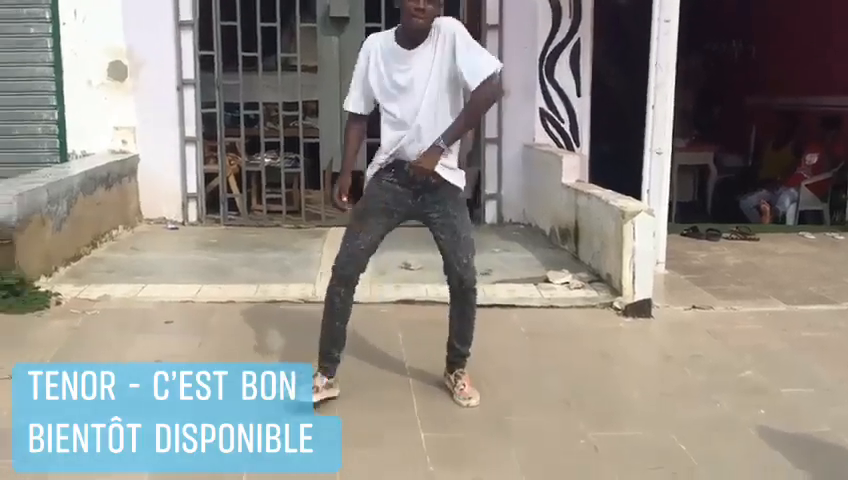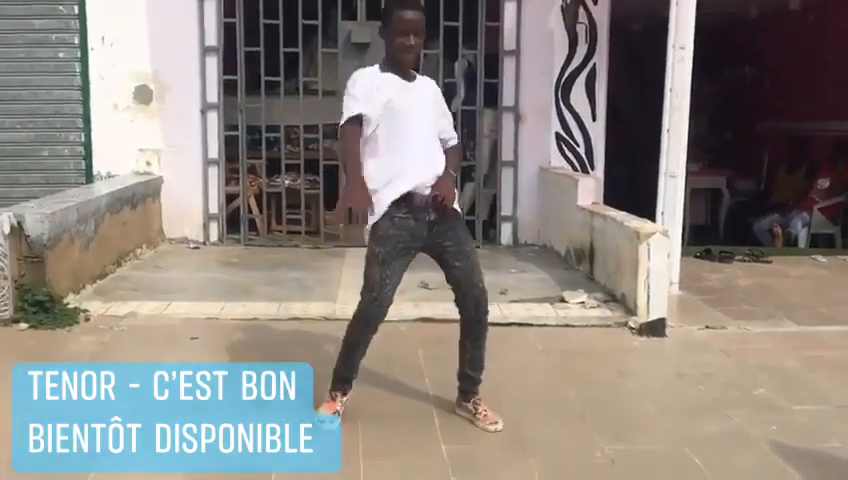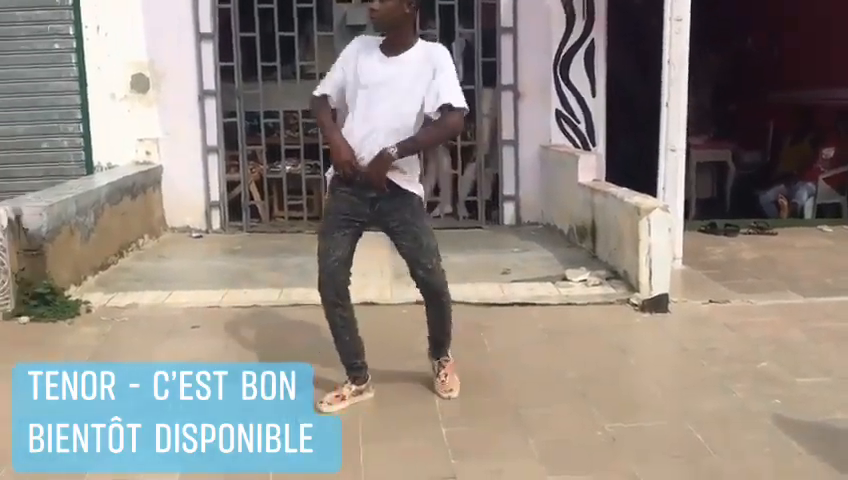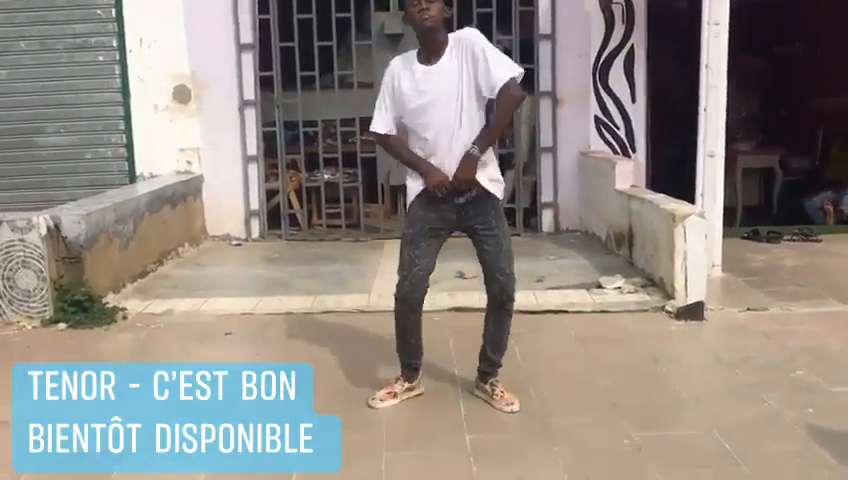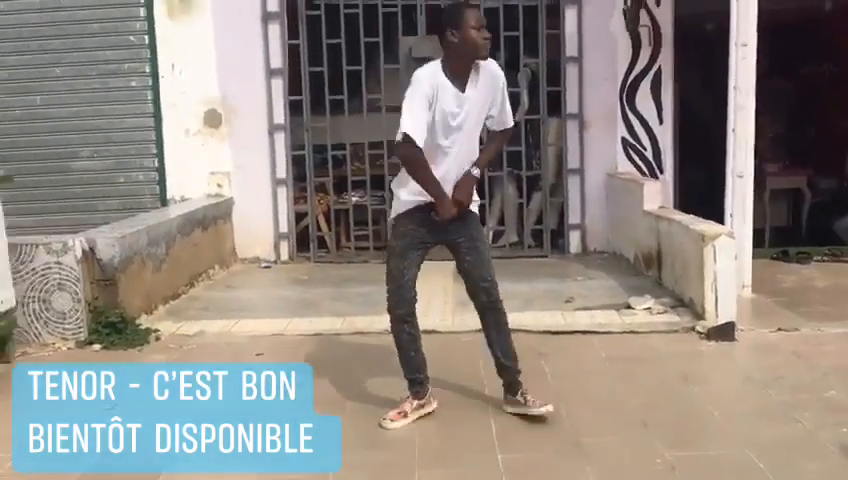
dt=1s
person 1, frame 1
left shoulder: (451, 34)
right shoulder: (375, 46)
left elbow: (491, 87)
right elbow: (357, 114)
left wrist: (440, 146)
right wrist: (346, 172)
left hip: (441, 178)
right hip: (390, 174)
left knee: (463, 275)
right knee: (346, 266)
left ankle: (456, 368)
right ankle: (327, 373)
person 1, frame 2
left shoulder: (430, 89)
right shoulder: (365, 81)
left elbow: (451, 146)
right elbow: (351, 129)
left wrist: (448, 178)
right wrist: (355, 184)
left hip: (442, 210)
right hip: (396, 212)
left knee: (475, 302)
right knee: (373, 306)
left ankle: (468, 396)
right ankle: (339, 391)
person 1, frame 3
left shoulder: (433, 56)
right shoulder: (358, 50)
left elbow: (453, 120)
right elbow: (322, 100)
left wrist: (390, 154)
right wrist: (337, 142)
left hip: (398, 187)
right hip: (347, 186)
left knee: (432, 280)
right knee: (331, 283)
left ankle: (442, 358)
right ankle: (358, 379)
person 1, frame 4
left shoulder: (471, 43)
right shoulder: (398, 69)
left elbow: (512, 91)
right elbow: (384, 133)
left wrist: (474, 153)
right wrist: (426, 169)
left hip: (480, 190)
right hip: (429, 194)
left knee: (503, 287)
right knee: (409, 289)
left ankle: (487, 378)
right ankle: (409, 376)
person 1, frame 5
left shoulder: (491, 74)
right shoulder: (427, 79)
left elbow: (502, 130)
right elbow: (407, 147)
left wrist: (471, 176)
right wrist: (440, 199)
left hip: (462, 205)
right hip: (415, 206)
left knee: (487, 294)
right knee: (400, 300)
left ankle: (514, 390)
right ankle: (419, 394)
